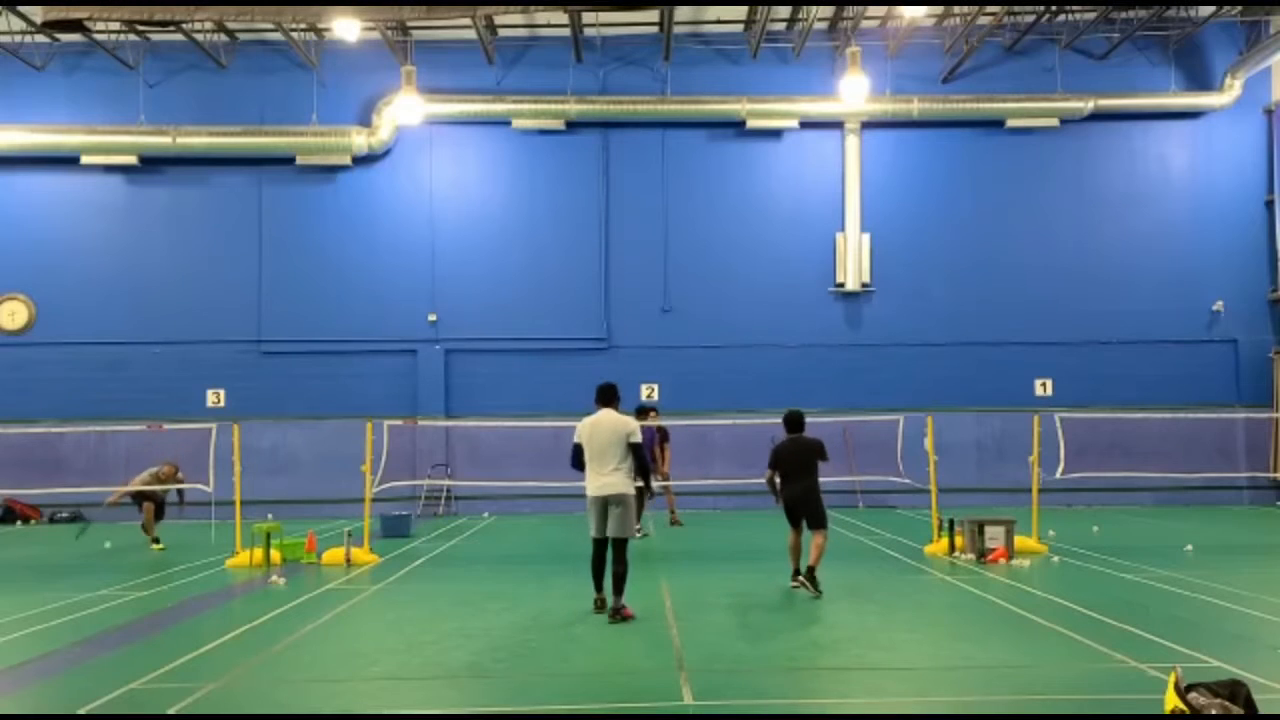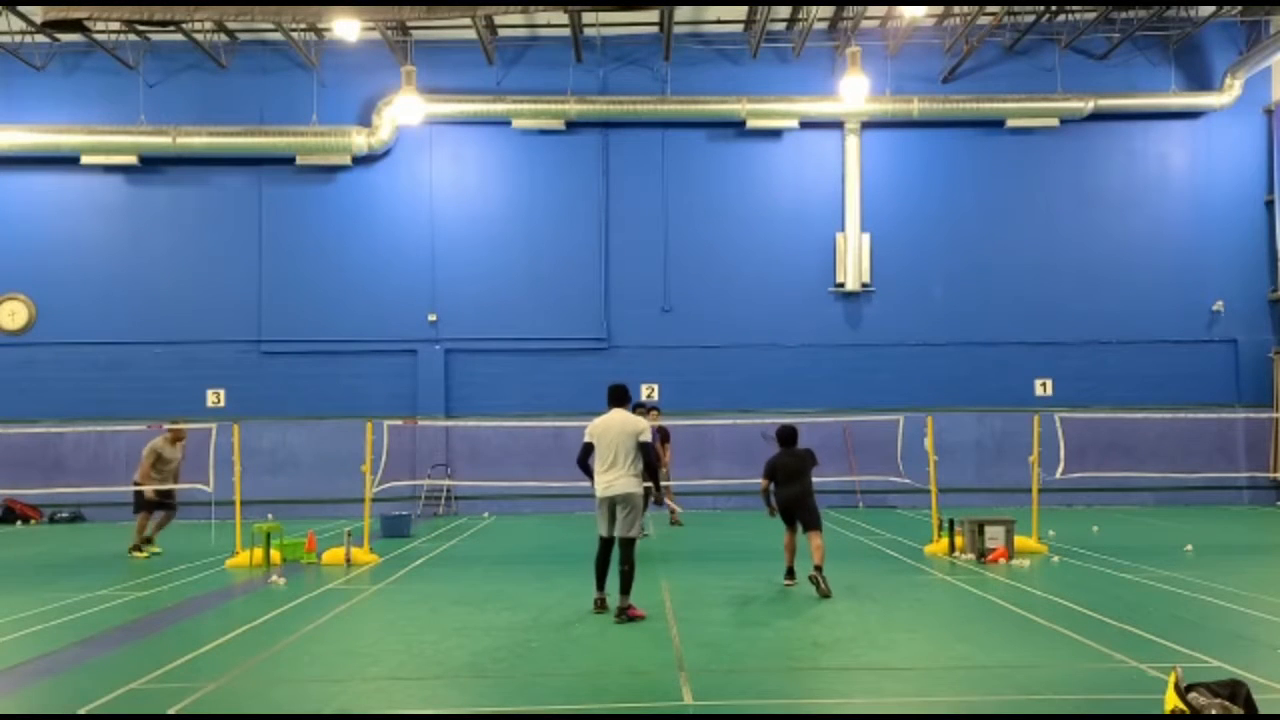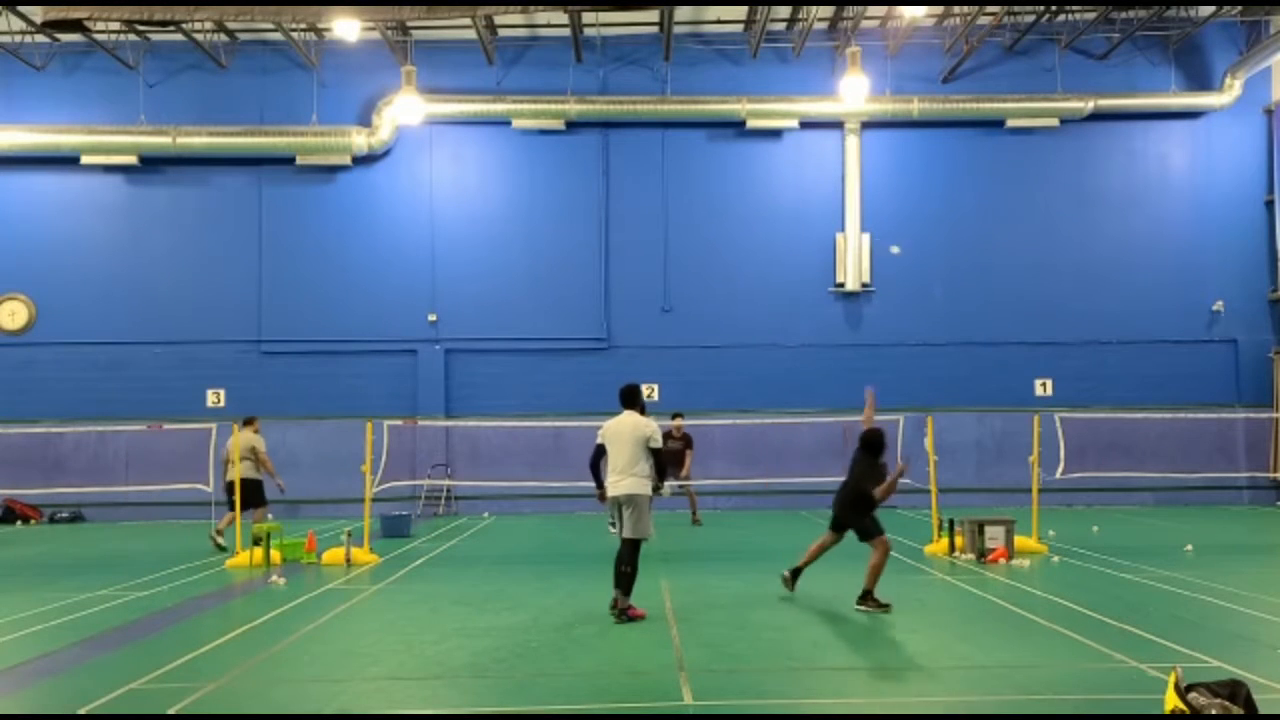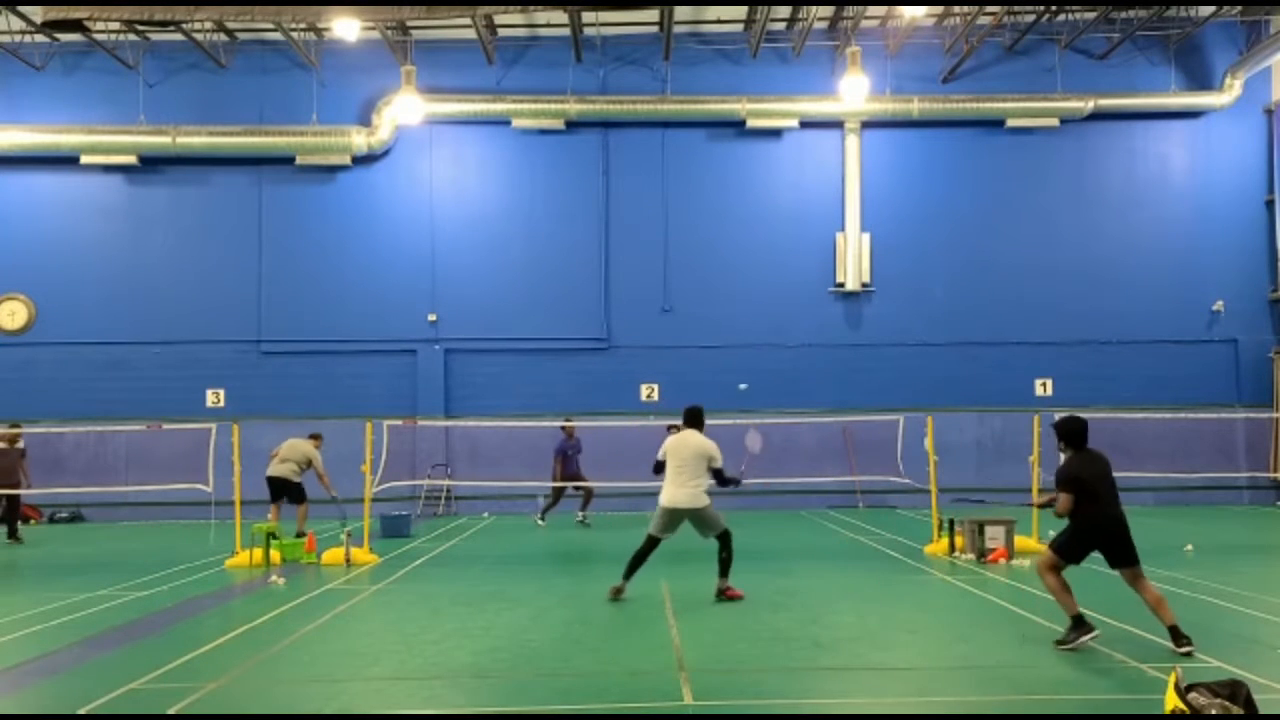
dt=1s
person 1, frame 1
left shoulder: (583, 425)
right shoulder: (629, 424)
left elbow: (575, 462)
right elbow: (640, 460)
right wrist: (647, 484)
left hip: (595, 491)
right hip: (621, 491)
left knee: (598, 546)
right knee: (619, 549)
left ankle: (599, 598)
right ankle: (617, 606)
person 1, frame 2
left shoulder: (595, 425)
right shoulder: (639, 424)
left elbow: (581, 460)
right elbow: (650, 461)
right wrist: (657, 488)
left hip: (603, 491)
right hip: (629, 490)
left knee: (605, 544)
right knee: (626, 547)
left ankle: (599, 598)
right ankle: (624, 606)
person 1, frame 3
left shoulder: (608, 426)
right shoulder: (648, 426)
left elbow: (594, 461)
right elbow: (660, 462)
left wrist: (600, 487)
right wrist: (659, 481)
left hip: (614, 491)
right hip: (637, 491)
left knee: (625, 544)
right knee: (631, 547)
left ankle: (617, 597)
right ankle: (623, 607)
person 1, frame 4
left shoulder: (669, 441)
right shoulder: (710, 446)
left elbow: (656, 469)
right elbow: (721, 480)
right wrist: (735, 481)
left hip: (669, 501)
right hip: (696, 502)
left knee: (649, 545)
right knee: (725, 538)
left ankle: (621, 586)
right ankle: (723, 587)
person 2, frame 1
left shoulder: (778, 449)
right shoulder: (815, 444)
left elbow: (769, 477)
right elbow: (824, 458)
left wrist: (776, 494)
left hip: (789, 497)
right hip: (810, 495)
left knee: (796, 531)
right knee: (819, 534)
left ankle: (796, 574)
right ankle: (809, 574)
person 2, frame 2
left shoulder: (772, 461)
right shoulder: (806, 454)
left elbow: (764, 486)
left wrist: (769, 505)
left hip: (783, 501)
right hip: (804, 499)
left knee: (790, 530)
right knee: (815, 536)
left ankle: (789, 573)
right ankle: (817, 571)
person 2, frame 3
left shoulder: (862, 452)
right shoulder: (874, 468)
left elbow: (866, 423)
right elbow: (879, 496)
left wrist: (869, 400)
right wrist: (895, 476)
left hip: (843, 504)
right hip: (855, 510)
left knee: (830, 540)
right knee: (882, 546)
left ankle: (794, 572)
right ankle: (866, 597)
person 2, frame 4
left shoulder: (1067, 469)
right shoulder: (1099, 458)
left elbow: (1063, 509)
left wrist: (1055, 505)
right wrist: (1054, 497)
left hip: (1085, 528)
right hip: (1116, 524)
left knee: (1046, 567)
right knee: (1139, 581)
left ankle: (1079, 624)
right ankle: (1178, 636)
